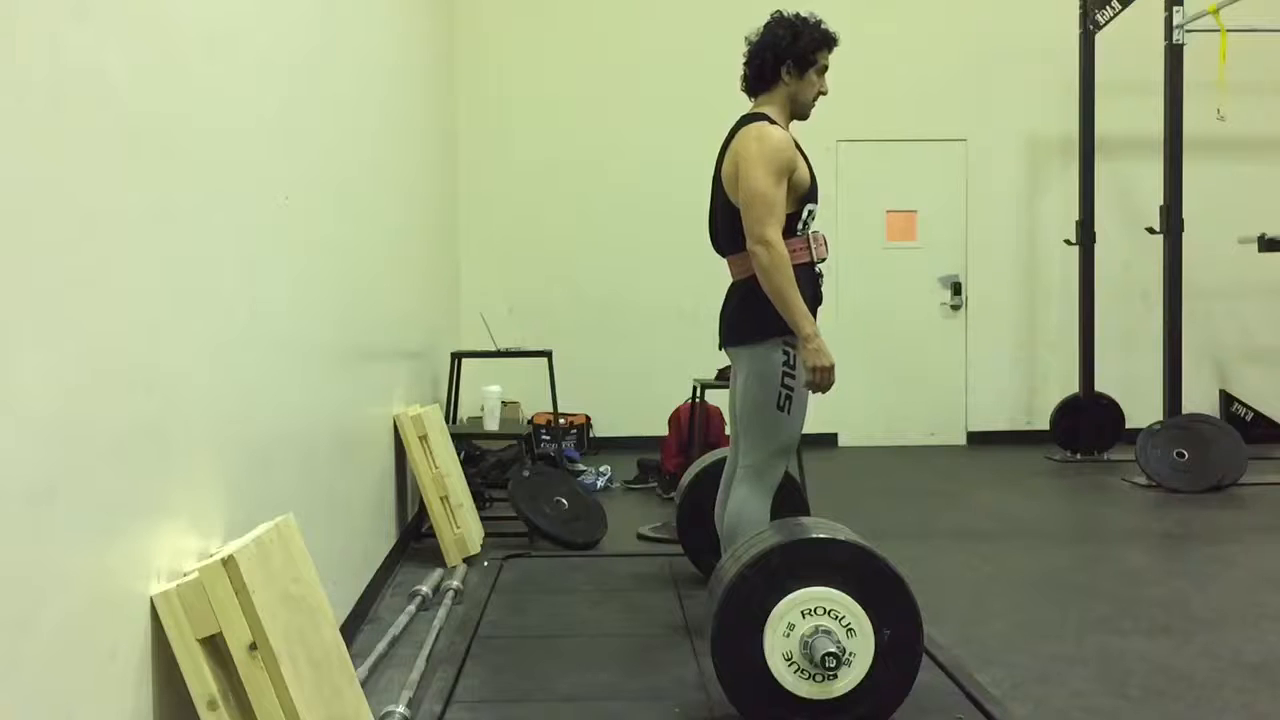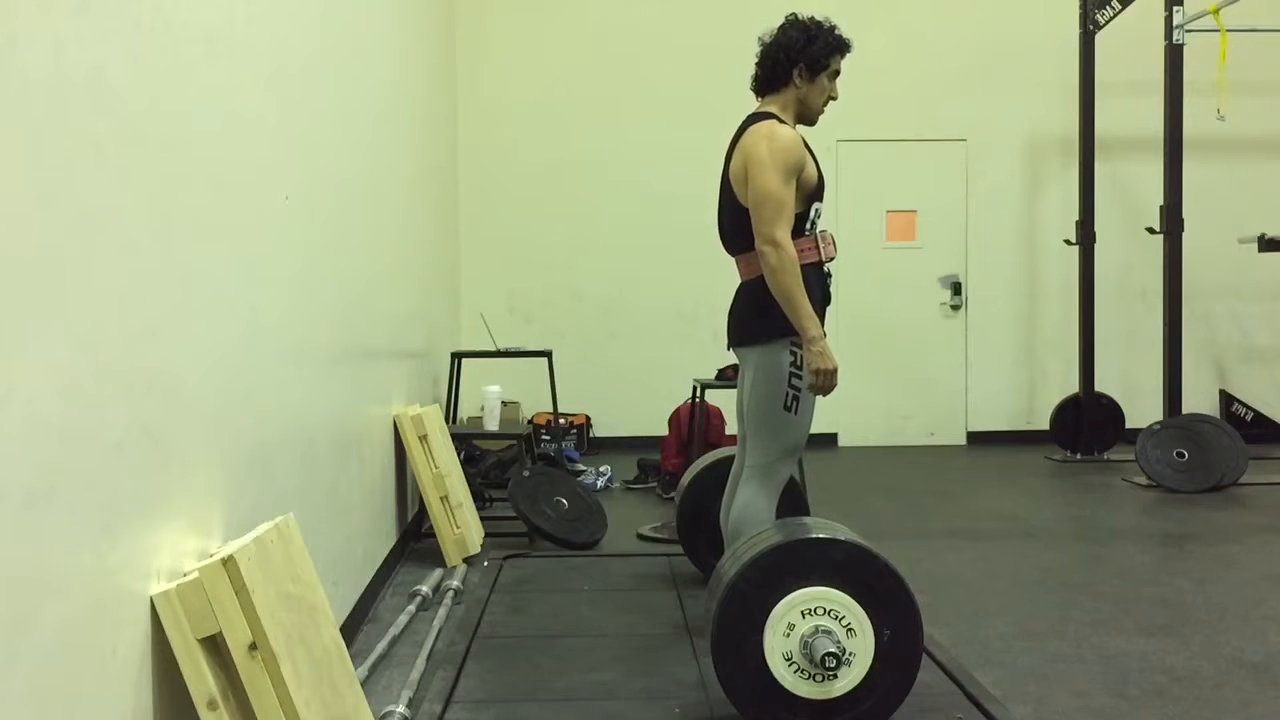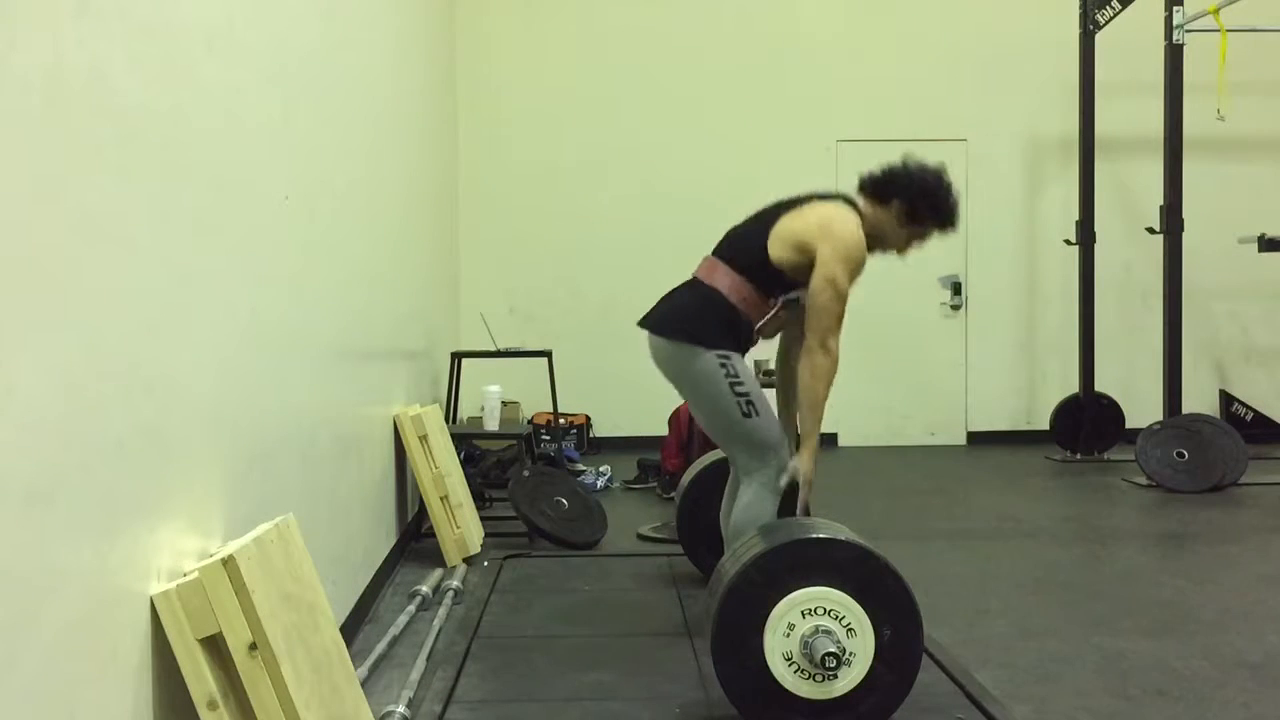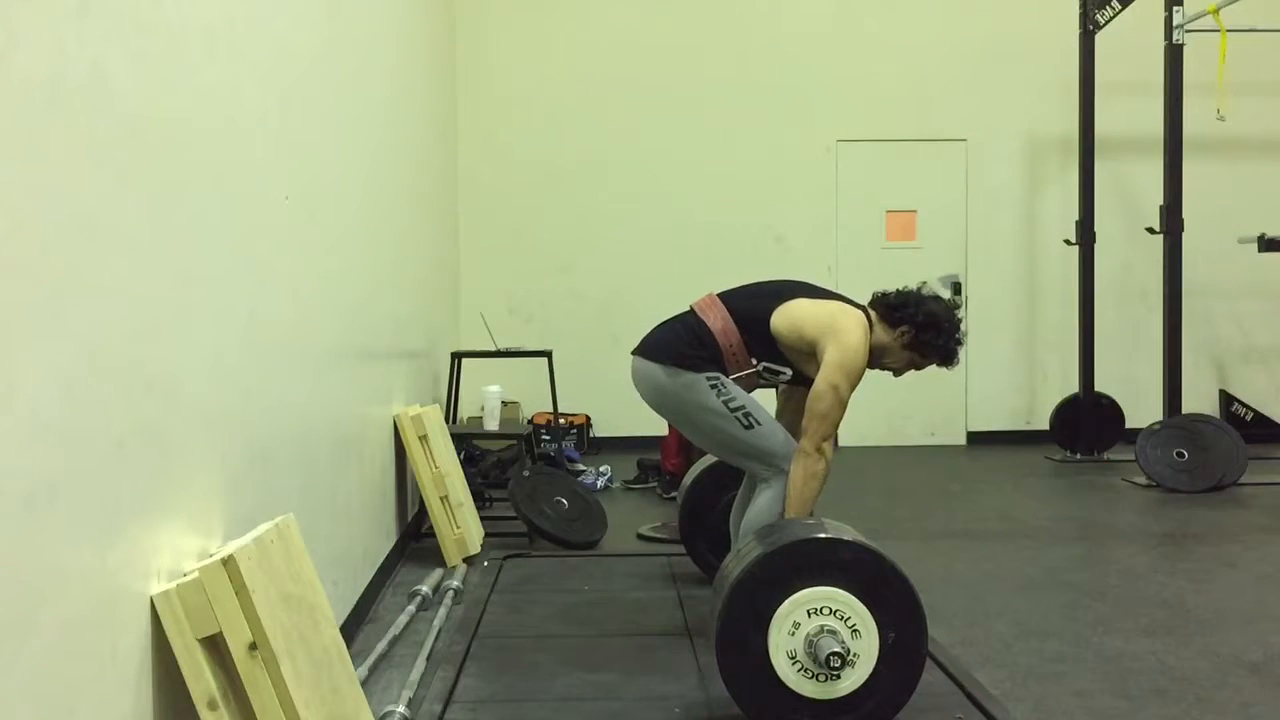
dt=1s
person 1, frame 1
left shoulder: (752, 136)
right shoulder: (767, 140)
right elbow: (765, 246)
right wrist: (810, 336)
left hip: (759, 319)
right hip: (771, 323)
left knee: (745, 469)
right knee: (762, 471)
person 1, frame 2
left shoulder: (758, 134)
right shoulder: (776, 139)
right elbow: (774, 247)
right wrist: (813, 339)
left hip: (764, 319)
right hip: (779, 323)
left knee: (752, 469)
right knee: (767, 473)
person 1, frame 3
left shoulder: (830, 221)
right shoulder: (845, 234)
left elbow: (794, 338)
right elbow: (820, 348)
left wrist: (790, 434)
right wrist: (808, 448)
left hip: (683, 331)
right hip: (695, 338)
left knee: (756, 462)
right knee: (766, 468)
person 1, frame 4
left shoulder: (837, 323)
right shoulder: (850, 341)
left elbow: (791, 432)
right elbow: (814, 448)
left hip: (664, 358)
right hip: (678, 366)
left knee: (769, 464)
right knee: (780, 467)
